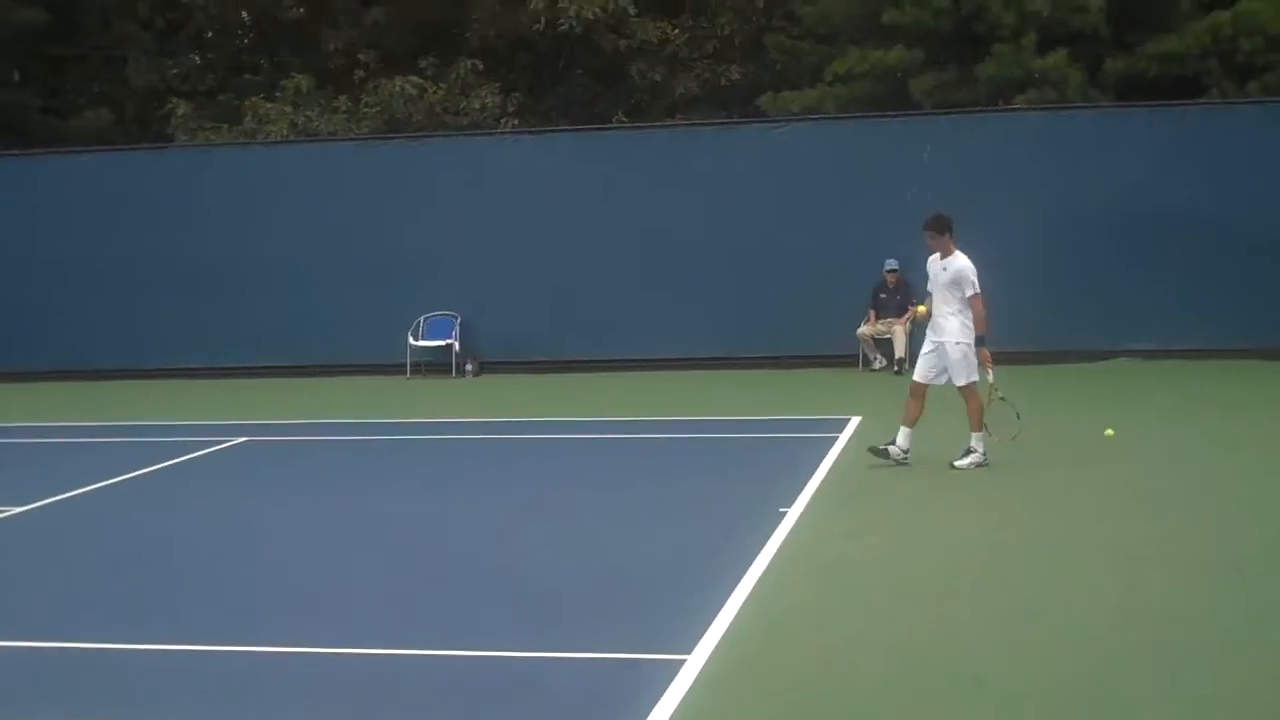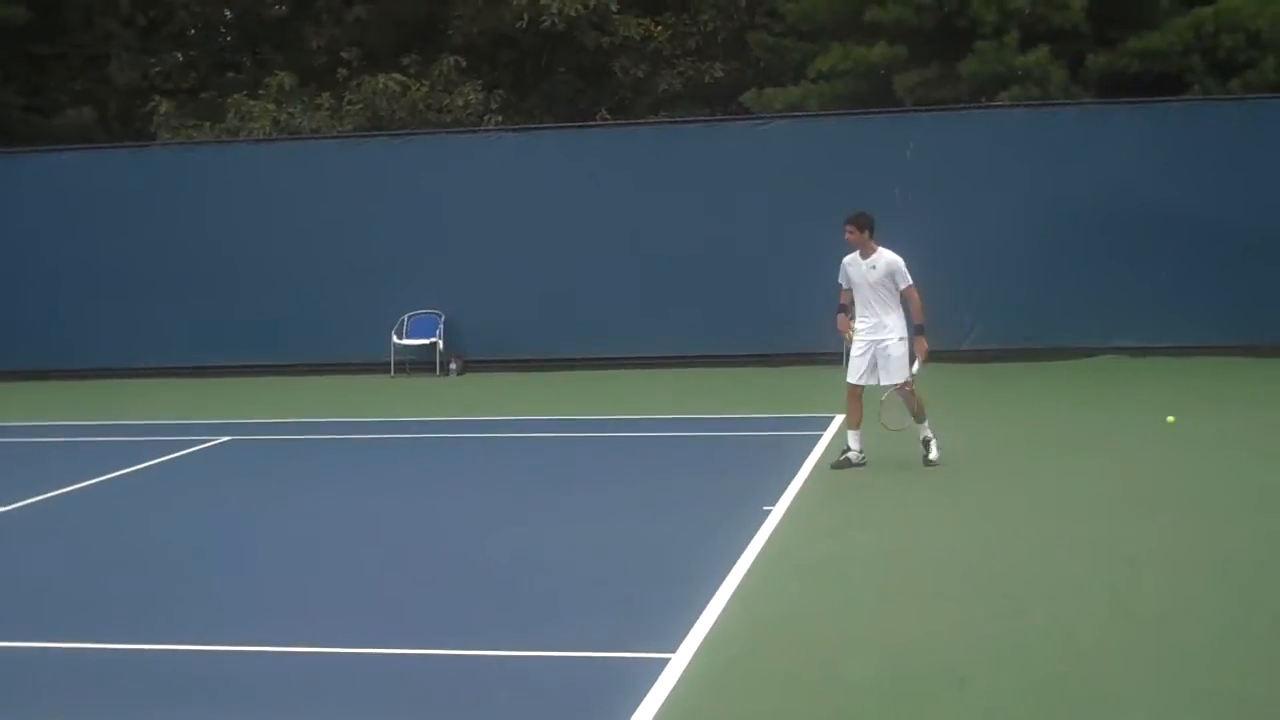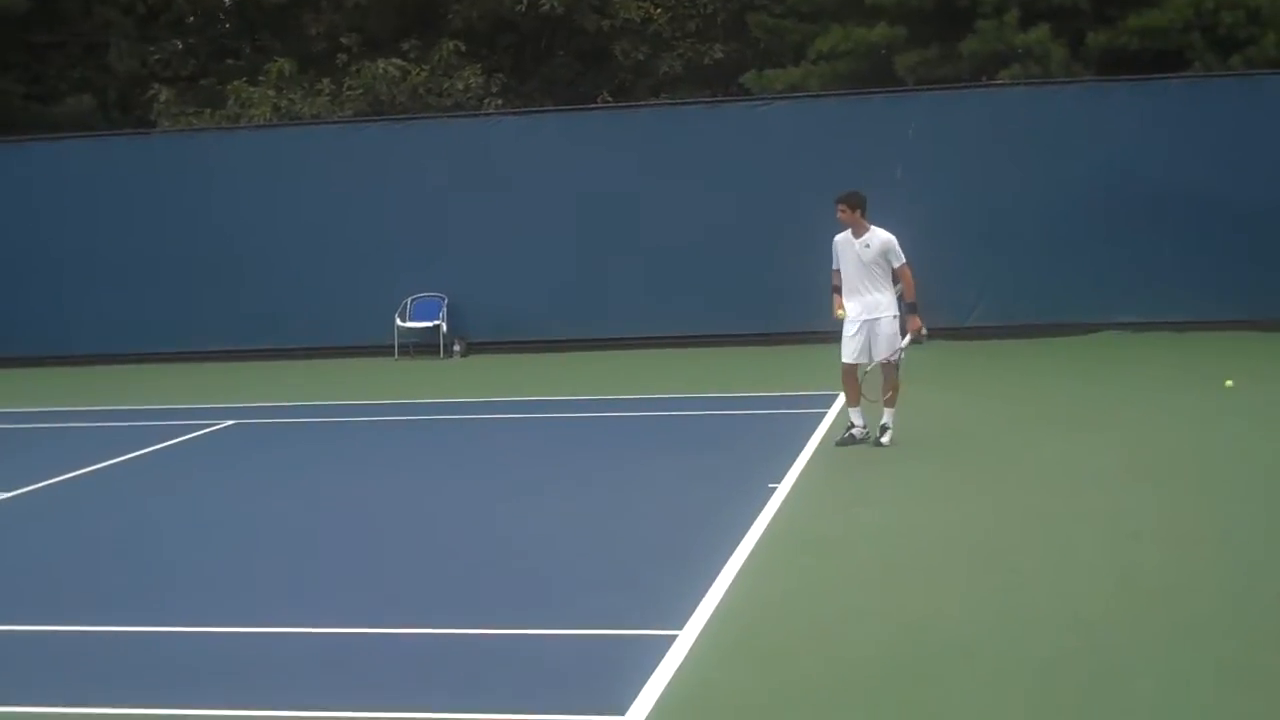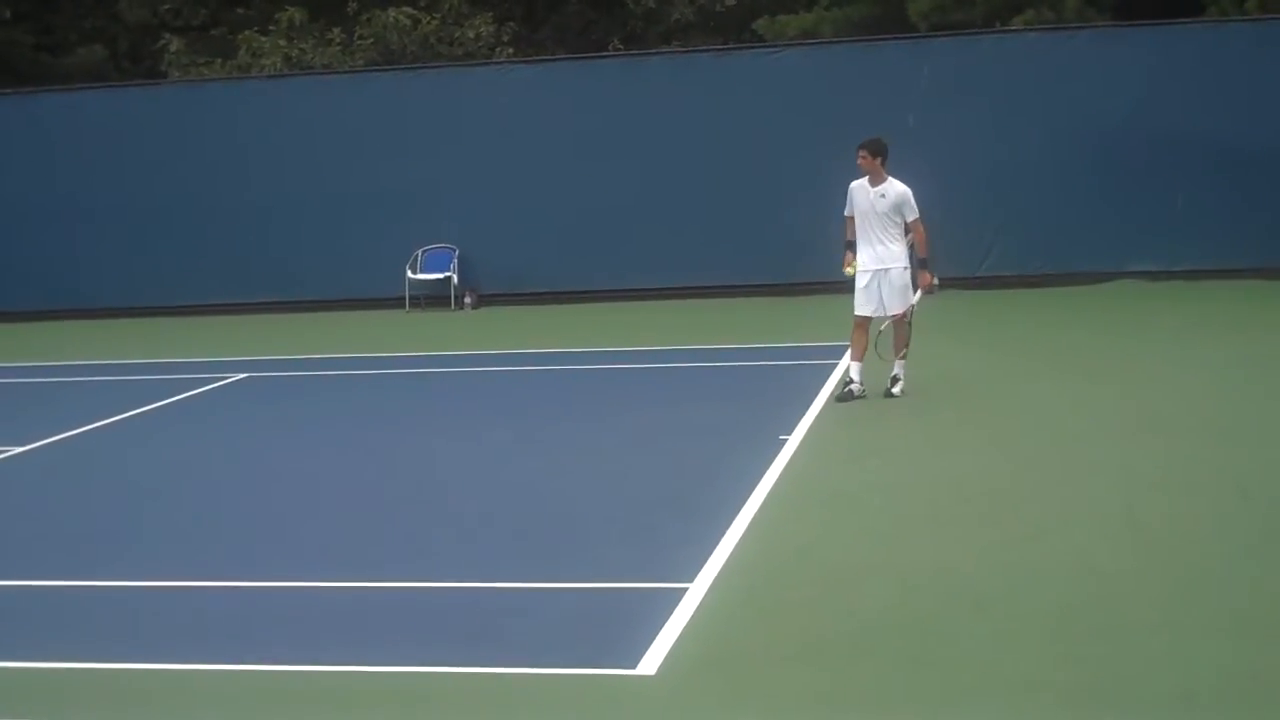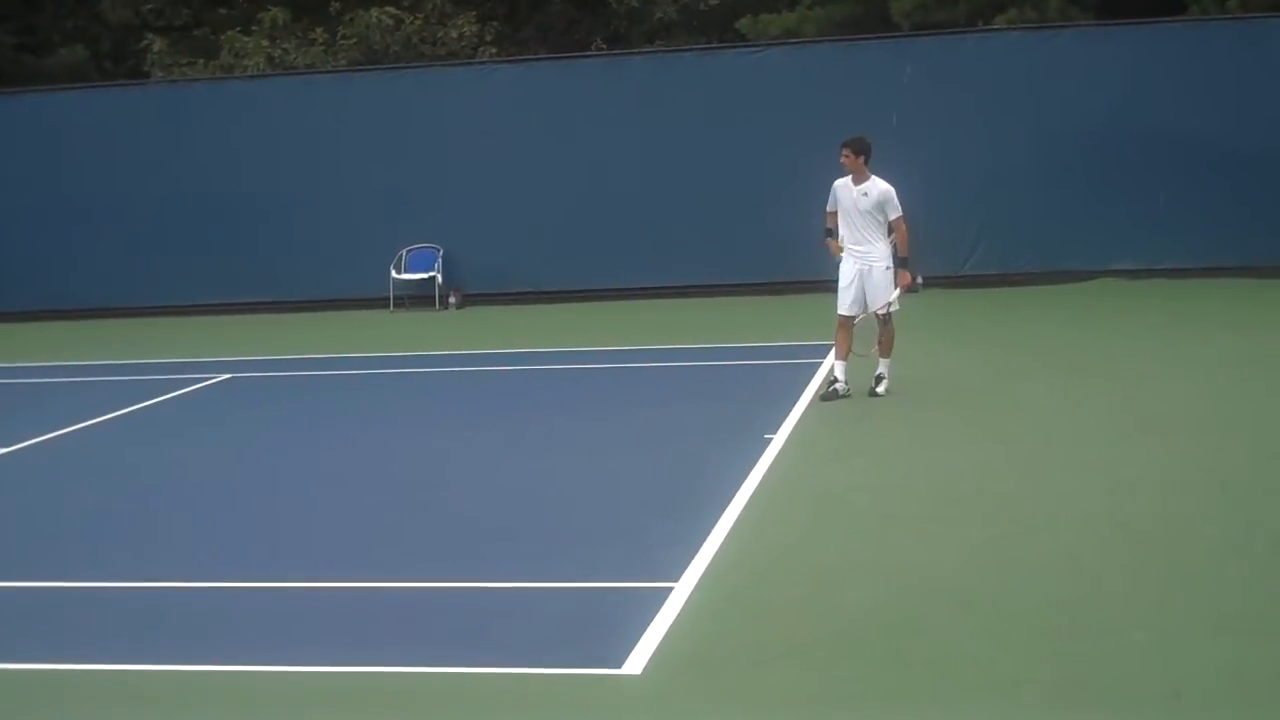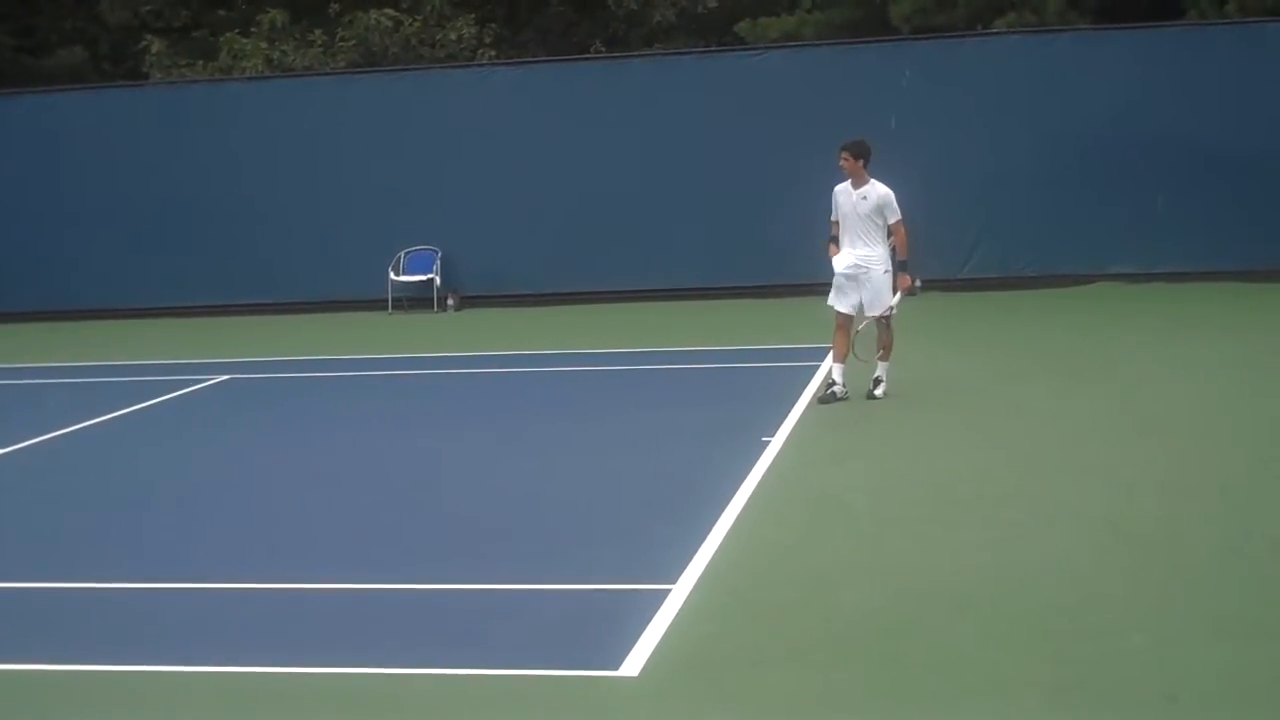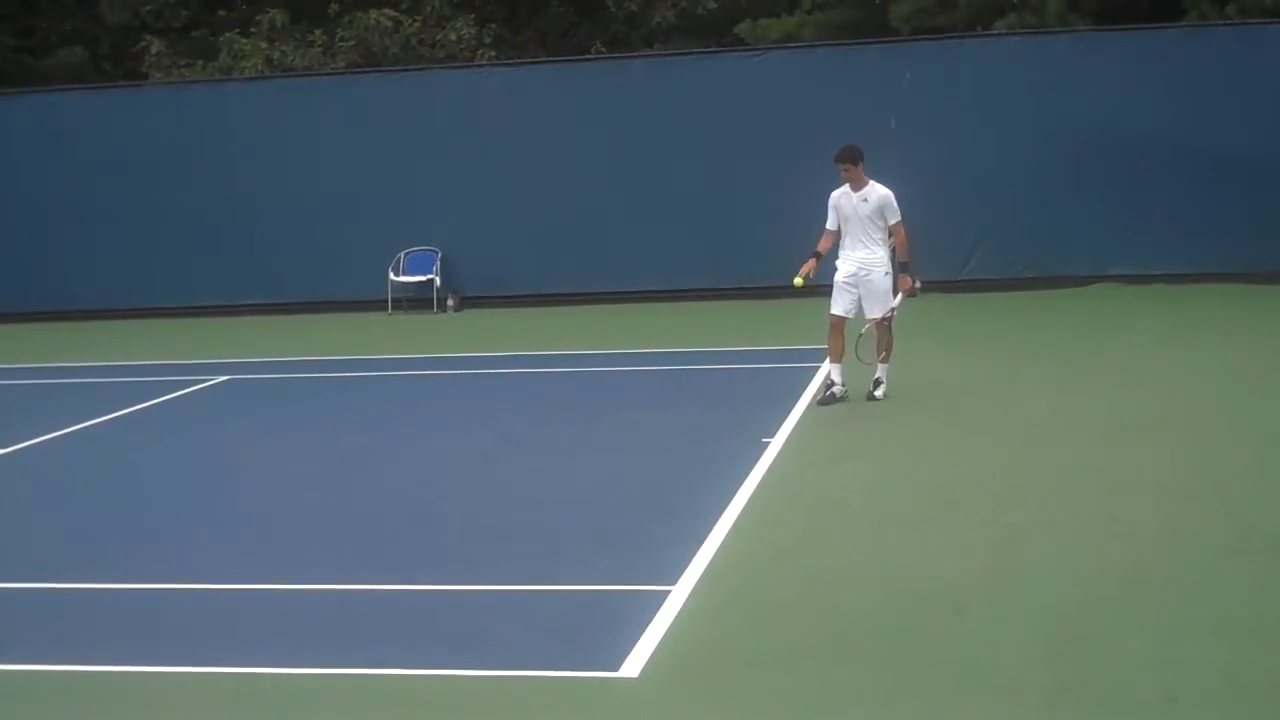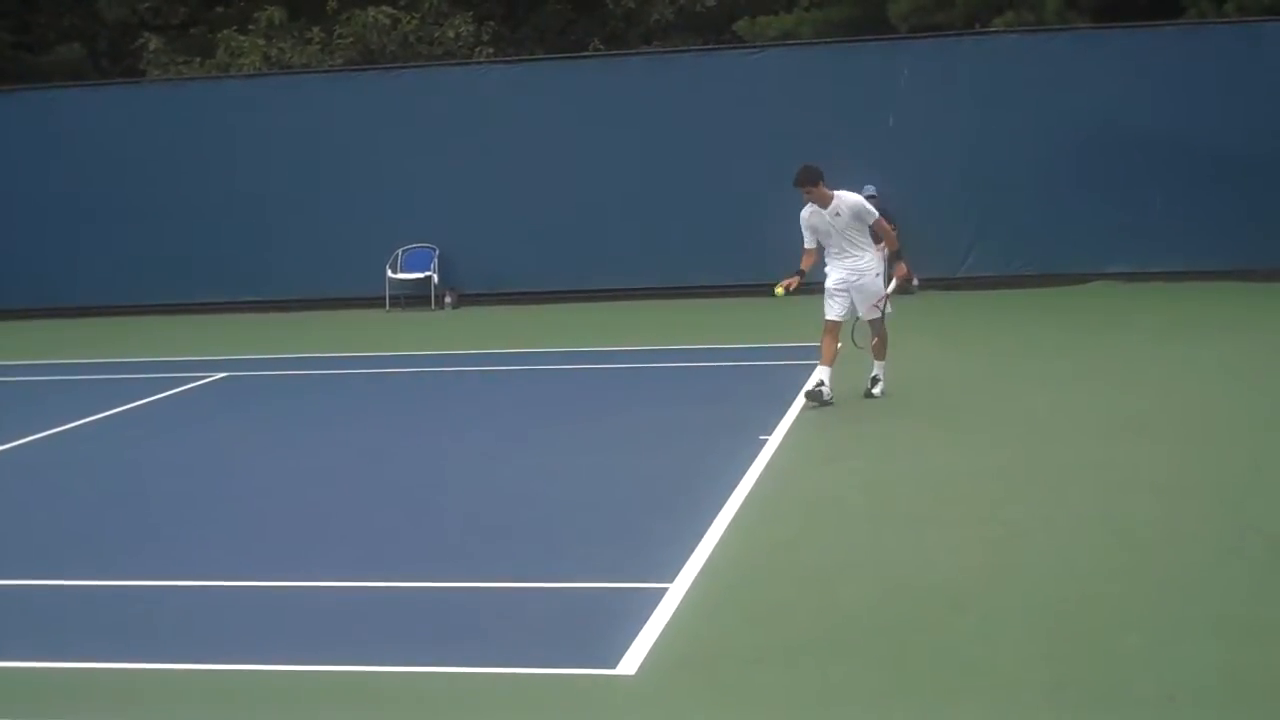
dt=0.4s
person 1, frame 1
left shoulder: (963, 266)
right shoulder: (932, 262)
left elbow: (977, 307)
left wrist: (981, 345)
left hip: (957, 339)
right hip: (934, 338)
left knee: (968, 391)
right knee: (916, 389)
left ankle: (978, 450)
right ankle: (900, 447)
person 1, frame 2
left shoulder: (891, 261)
right shoulder: (848, 263)
left elbow: (912, 297)
left wrist: (919, 335)
right wrist: (842, 313)
left hip: (892, 335)
right hip: (863, 337)
left knee: (904, 389)
right knee: (853, 390)
left ankle: (927, 437)
right ankle: (854, 450)
person 1, frame 3
left shoulder: (885, 240)
right shoulder: (839, 242)
left elbow: (905, 276)
left wrist: (912, 313)
right wrist: (837, 296)
left hip: (884, 313)
right hip: (854, 315)
left knee: (888, 368)
right knee: (848, 370)
left ankle: (887, 425)
right ankle: (858, 426)
person 1, frame 4
left shoulder: (901, 192)
right shoulder: (855, 188)
left elbow: (917, 230)
left wrist: (923, 268)
right wrist: (849, 249)
left hip: (895, 265)
right hip: (865, 266)
left knee: (899, 320)
right knee: (860, 322)
left ankle: (898, 376)
right ankle: (855, 381)
person 1, frame 5
left shoulder: (883, 190)
right shoulder: (839, 187)
left elbow: (899, 229)
left wrist: (903, 267)
right wrist: (830, 236)
left hip: (879, 264)
right hip: (850, 264)
left knee: (884, 319)
right knee: (844, 320)
left ankle: (882, 374)
right ankle: (839, 380)
person 1, frame 6
left shoulder: (882, 193)
right shoulder: (839, 191)
left elbow: (898, 232)
left wrist: (903, 271)
right wrist: (833, 243)
left hip: (876, 267)
right hip: (847, 266)
left knee: (883, 322)
right knee: (842, 322)
left ankle: (880, 377)
right ankle: (837, 382)
person 1, frame 7
left shoulder: (883, 195)
right shoulder: (836, 197)
left elbow: (898, 233)
right elbow: (831, 233)
left wrist: (904, 271)
right wrist: (815, 257)
left hip: (877, 268)
right hip: (847, 268)
left knee: (883, 323)
right knee: (835, 322)
left ankle: (880, 379)
right ankle: (836, 383)
person 1, frame 8
left shoulder: (853, 202)
right shoulder: (807, 216)
left elbow: (884, 229)
right elbow: (810, 252)
left wrist: (897, 260)
right wrist: (798, 275)
left hip: (866, 269)
right hip: (836, 274)
left knee: (876, 323)
right knee: (831, 327)
left ankle: (878, 376)
right ankle: (823, 385)
